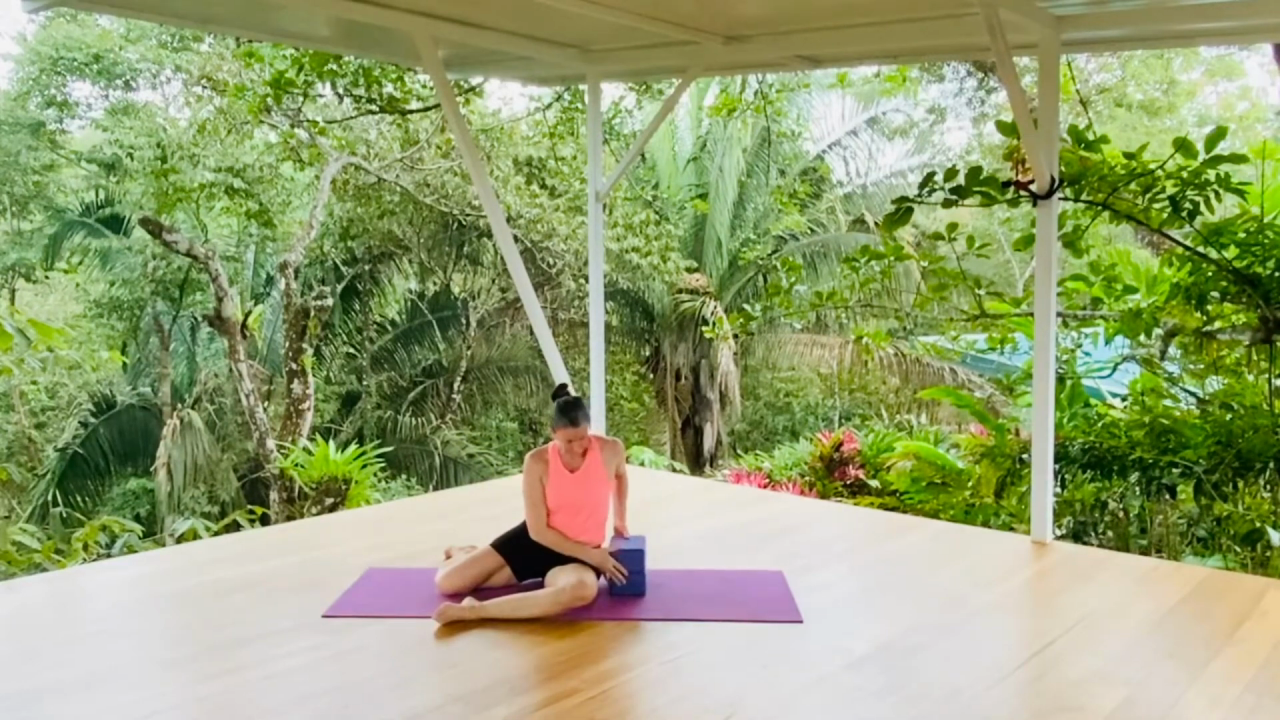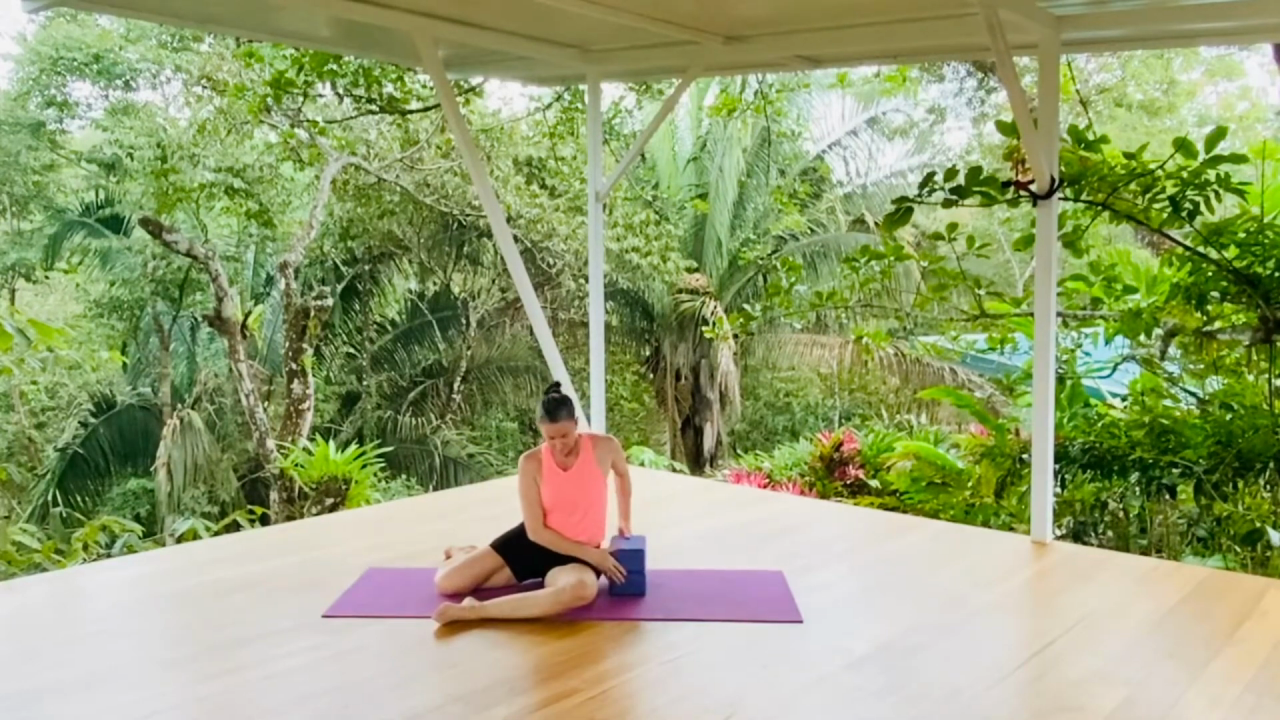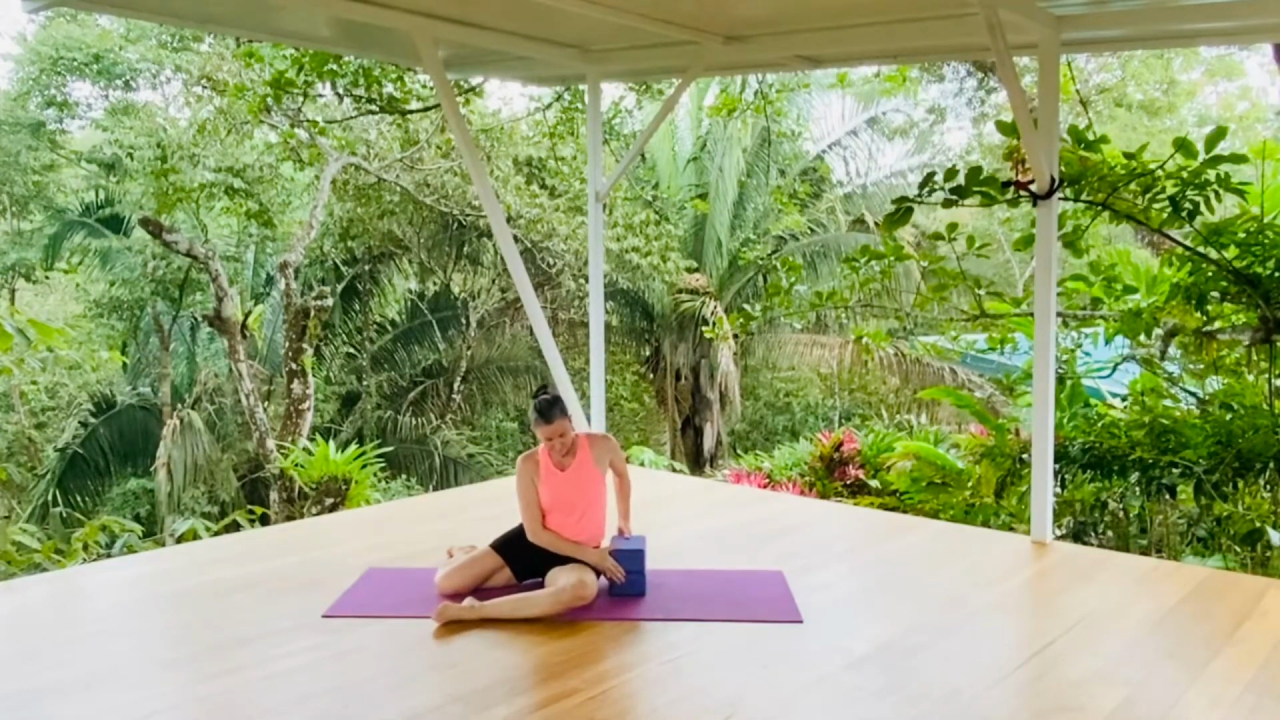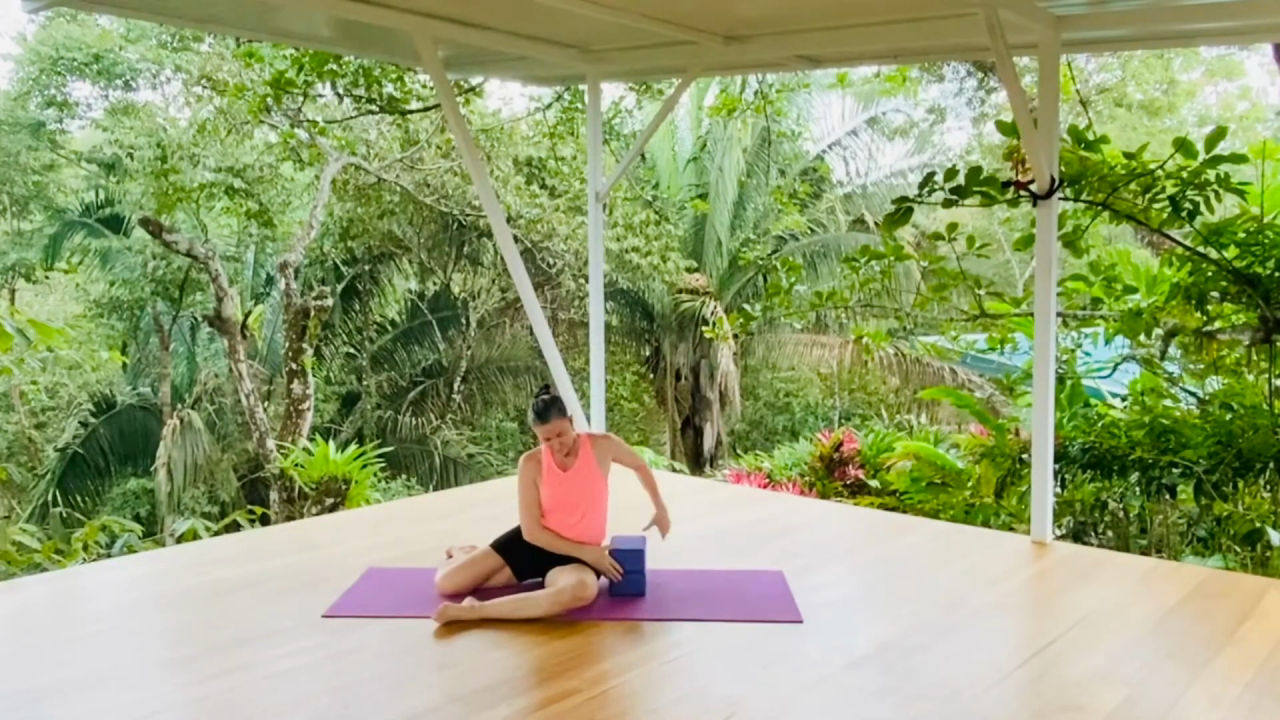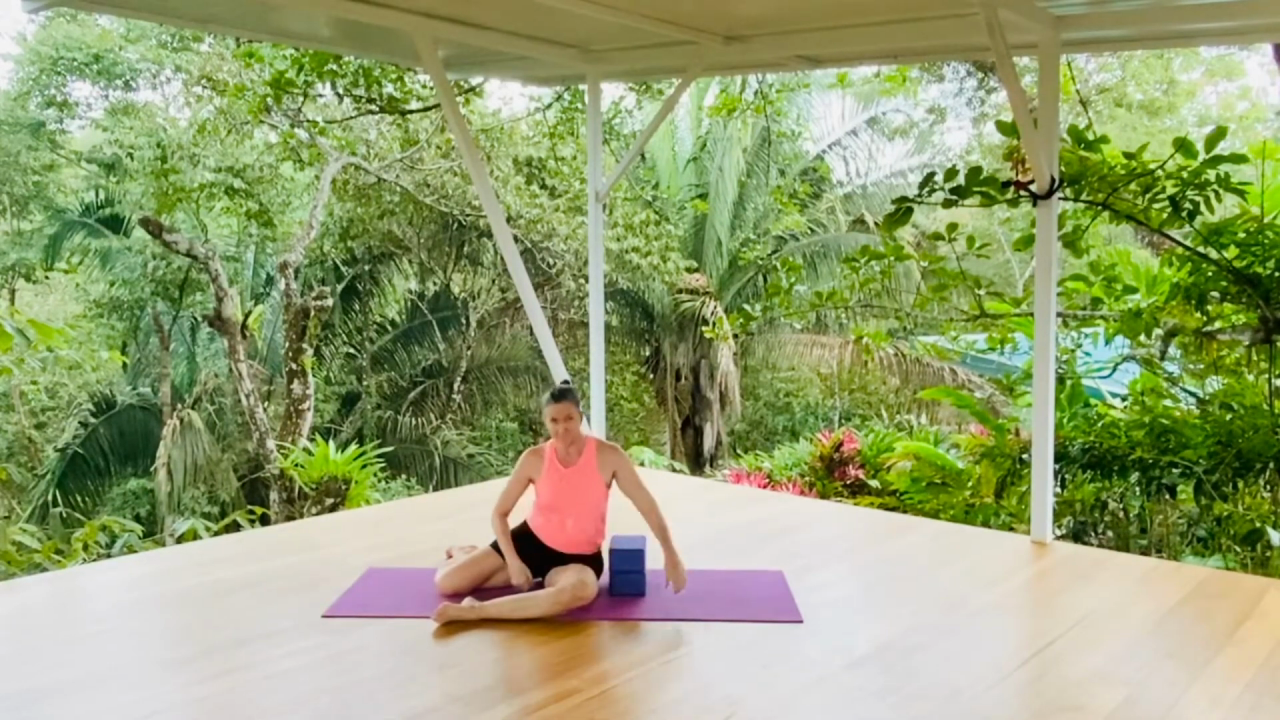
dt=0.5s
person 1, frame 1
left shoulder: (611, 450)
right shoulder: (537, 462)
left elbow: (621, 476)
right elbow: (538, 530)
left wrist: (620, 520)
right wrist: (591, 554)
left hip: (579, 556)
right hip: (533, 541)
left knee: (582, 589)
right knee: (447, 582)
left ankle: (475, 610)
right ankle: (468, 554)
person 1, frame 2
left shoulder: (605, 447)
right shoulder: (531, 463)
left elbow: (623, 475)
right elbow: (536, 530)
left wrist: (624, 520)
right wrist: (590, 554)
left hip: (577, 556)
right hip: (532, 542)
left knee: (582, 590)
right knee: (446, 582)
left ankle: (476, 611)
right ankle: (468, 554)
person 1, frame 3
left shoulder: (602, 446)
right shoulder: (528, 464)
left elbow: (622, 475)
right elbow: (534, 531)
left wrist: (624, 520)
right wrist: (590, 554)
left hip: (579, 555)
right hip: (531, 542)
left knee: (582, 589)
right knee: (446, 582)
left ankle: (476, 610)
right ankle: (469, 554)
person 1, frame 4
left shoulder: (601, 445)
right shoulder: (530, 462)
left elbow: (641, 467)
right elbow: (532, 531)
left wrist: (660, 510)
right wrist: (581, 552)
left hip: (579, 555)
right hip: (536, 543)
left knee: (583, 591)
right knee: (446, 582)
left ankle: (479, 610)
right ankle: (467, 554)
person 1, frame 5
left shoulder: (609, 455)
right shoulder: (533, 459)
left elbow: (646, 505)
right elbow: (500, 513)
left wrist: (670, 553)
right wrist: (513, 560)
left hip: (579, 556)
right hip: (531, 540)
left knee: (581, 589)
right knee: (447, 583)
left ankle: (477, 611)
right ankle: (468, 554)
